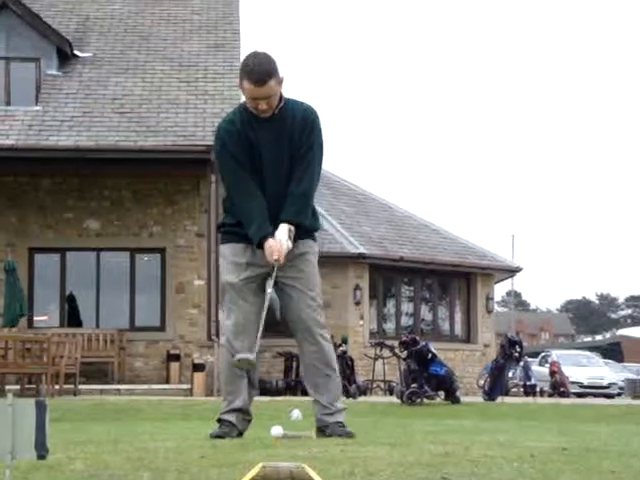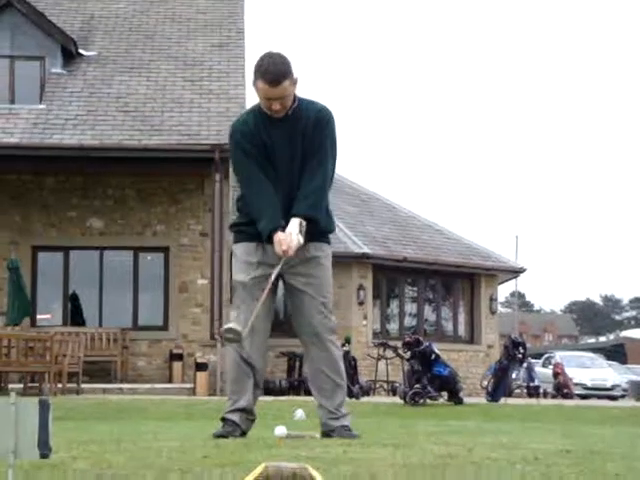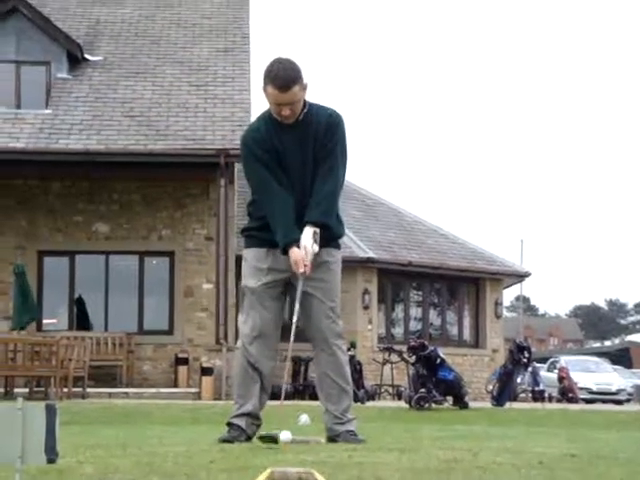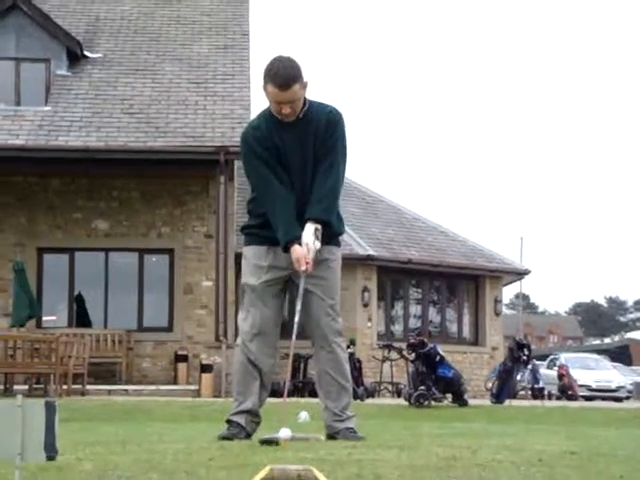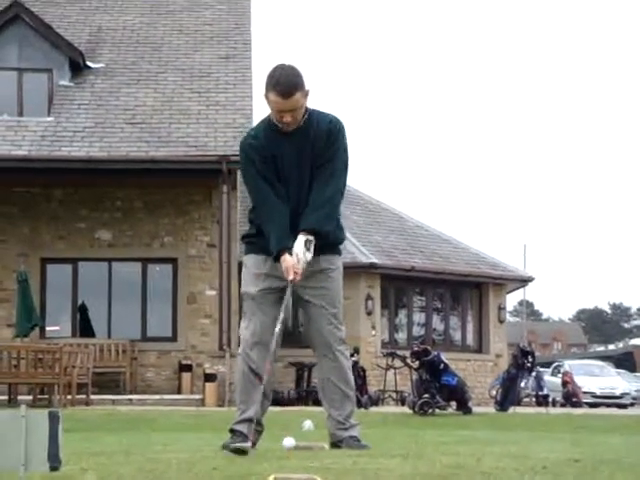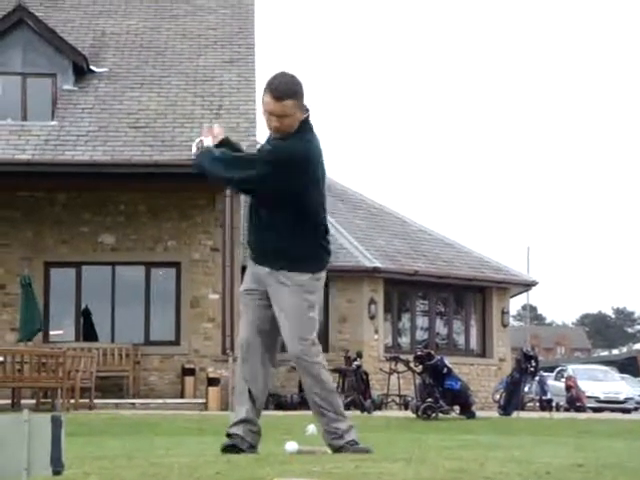
dt=0.4s
person 1, frame 1
left shoulder: (305, 118)
right shoulder: (229, 130)
left elbow: (305, 180)
right elbow: (242, 190)
left wrist: (286, 229)
right wrist: (265, 238)
left hip: (296, 238)
right hip: (243, 240)
left knee: (312, 327)
right knee: (237, 332)
left ankle: (330, 416)
right ankle: (234, 415)
person 1, frame 2
left shoulder: (319, 118)
right shoulder: (243, 130)
left elbow: (319, 176)
right elbow: (255, 186)
left wrist: (299, 223)
right wrist: (275, 231)
left hip: (310, 239)
right hip: (256, 239)
left knee: (321, 331)
right knee: (247, 330)
left ankle: (335, 419)
right ankle: (238, 415)
person 1, frame 3
left shoulder: (329, 123)
right shoulder: (255, 136)
left elbow: (329, 183)
right elbow: (271, 195)
left wrist: (311, 231)
right wrist: (290, 244)
left hip: (320, 243)
right hip: (267, 245)
left knee: (329, 335)
right knee: (254, 335)
left ankle: (341, 423)
right ankle: (244, 420)
person 1, frame 4
left shoulder: (329, 121)
right shoulder: (255, 134)
left elbow: (329, 180)
right elbow: (272, 193)
left wrist: (313, 229)
right wrist: (292, 241)
left hip: (320, 241)
right hip: (266, 242)
left knee: (328, 333)
right knee: (254, 333)
left ankle: (340, 421)
right ankle: (243, 417)
person 1, frame 5
left shoulder: (330, 130)
right shoulder: (254, 143)
left elbow: (328, 191)
right elbow: (267, 203)
left wrist: (307, 239)
right wrist: (283, 251)
left hip: (320, 252)
right hip: (267, 253)
left knee: (331, 342)
right knee: (255, 342)
left ankle: (344, 429)
right ankle: (246, 427)
person 1, frame 6
left shoulder: (295, 152)
right shoulder: (281, 138)
left elbow: (236, 173)
right elbow: (245, 169)
left wrist: (204, 152)
right wrist: (223, 144)
left hip: (297, 269)
right hip: (262, 263)
left knee: (303, 350)
right knee: (250, 347)
left ankle: (341, 434)
right ankle: (244, 431)
